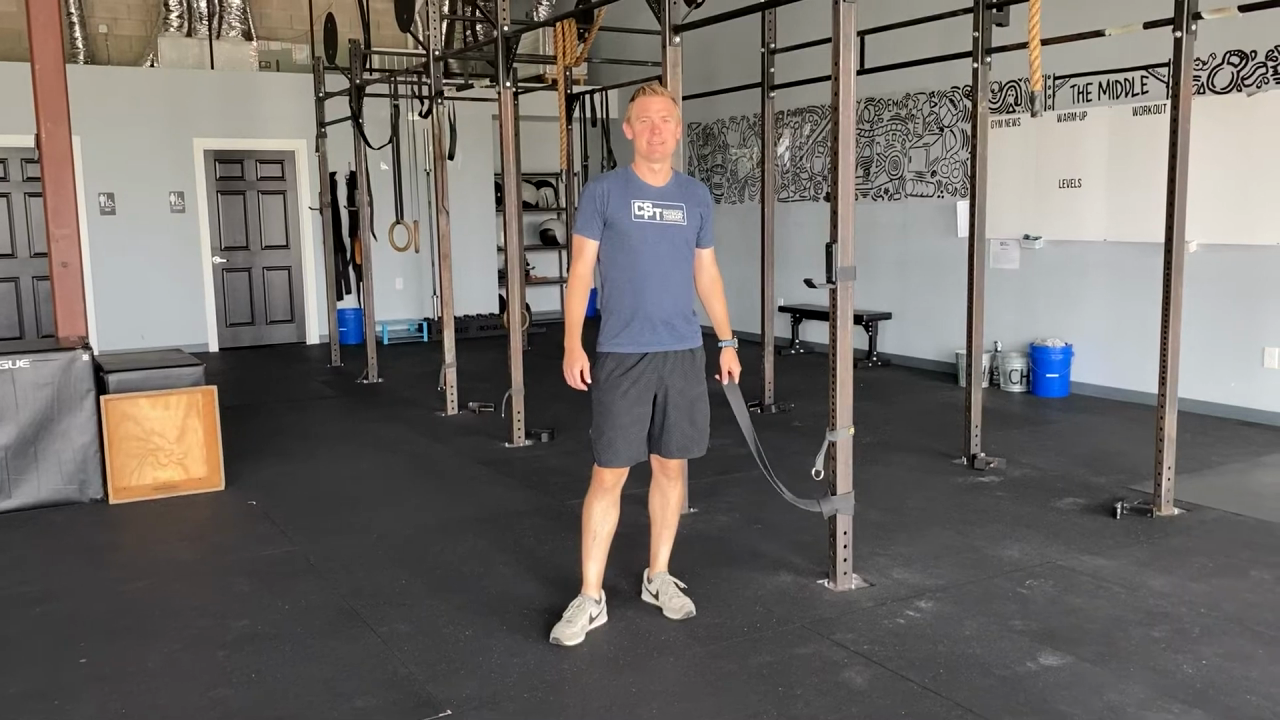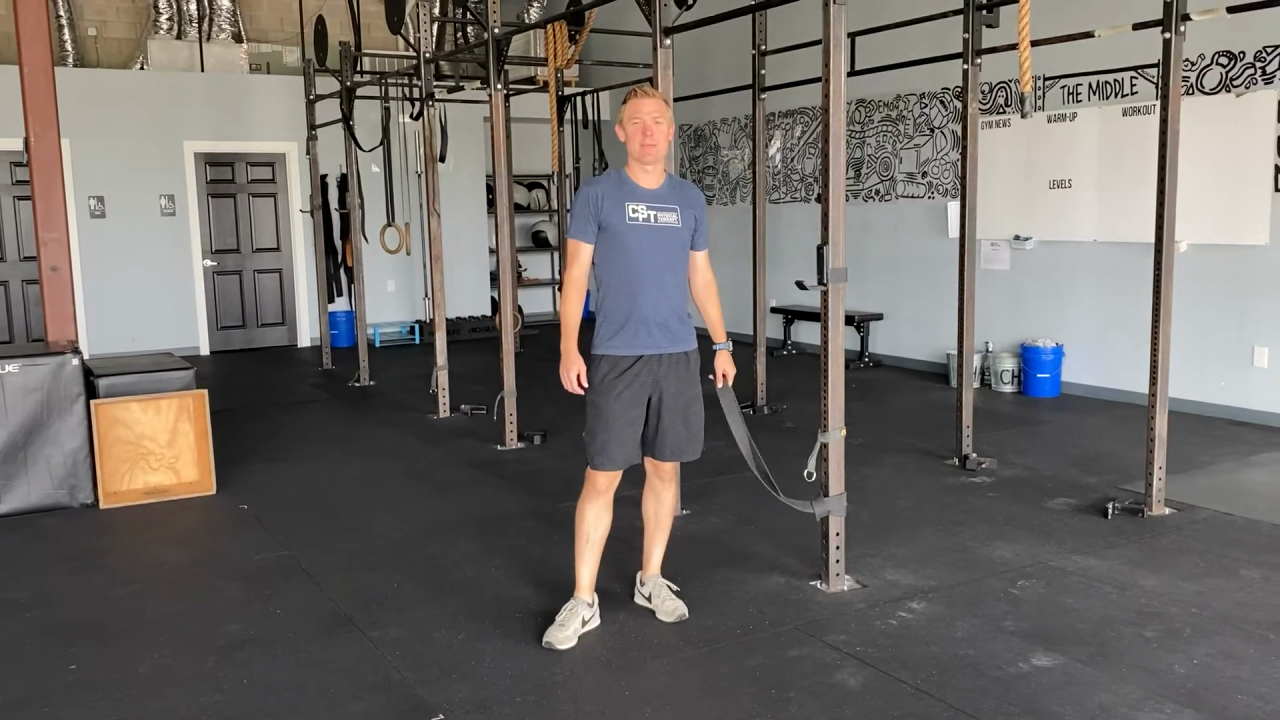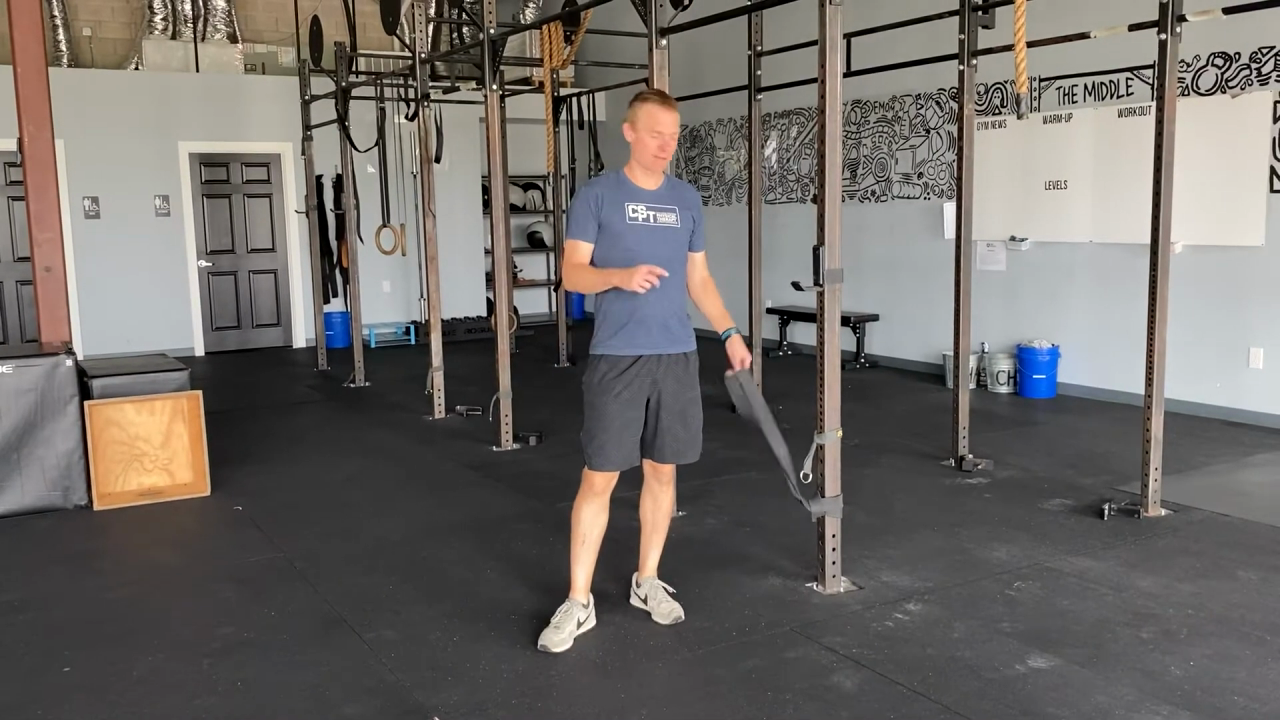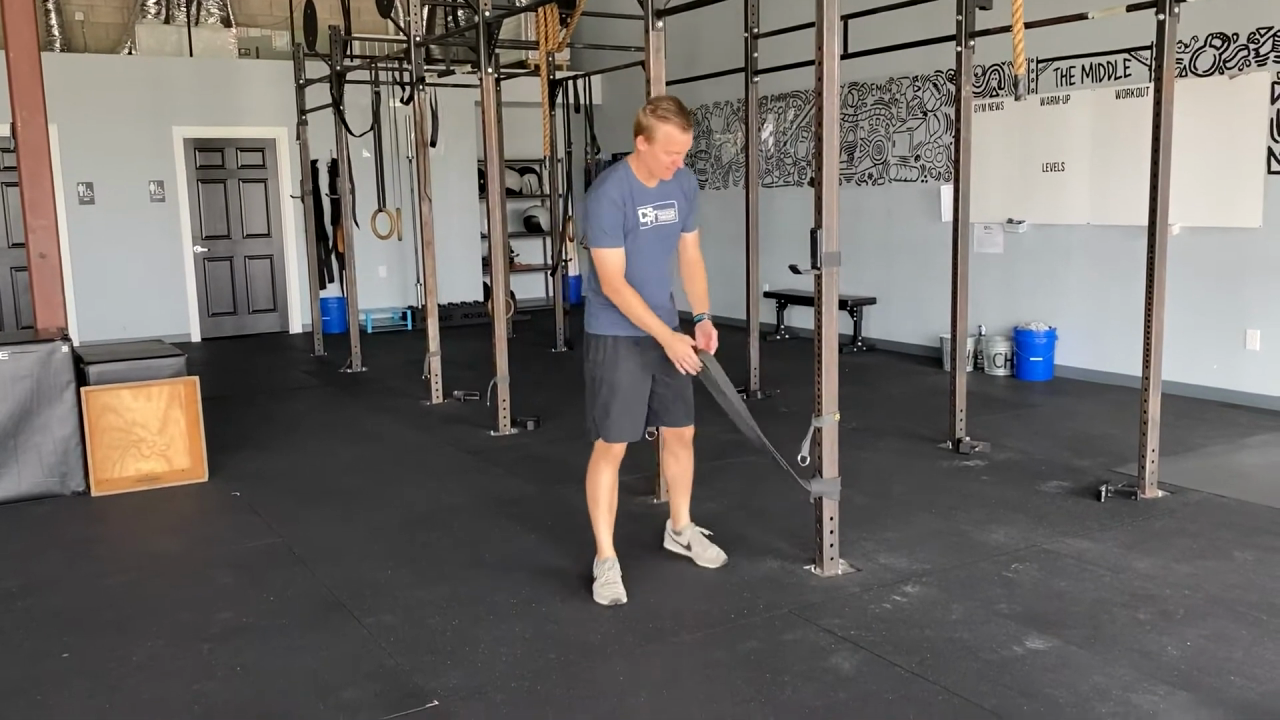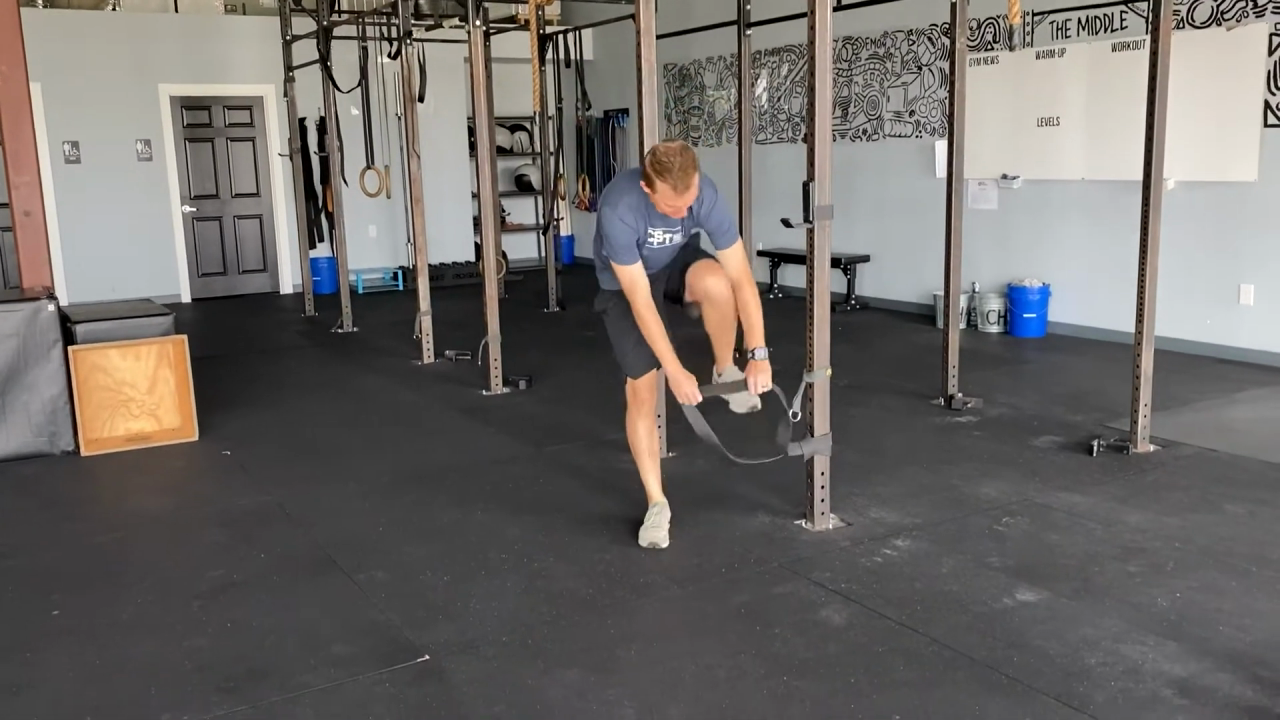
dt=1s
person 1, frame 1
left shoulder: (696, 195)
right shoulder: (603, 191)
right elbow: (581, 271)
left wrist: (727, 342)
right wrist: (572, 345)
left hip: (684, 353)
right hip: (622, 355)
left knee: (670, 466)
right knee: (608, 474)
left ankle: (659, 576)
right ankle: (590, 598)
person 1, frame 2
left shoulder: (689, 198)
right shoulder: (597, 194)
right elbow: (575, 275)
left wrist: (722, 344)
right wrist: (569, 349)
left hip: (678, 355)
right hip: (616, 357)
left knee: (664, 469)
right knee: (602, 477)
left ankle: (651, 579)
right ankle: (583, 600)
person 1, frame 3
left shoulder: (687, 199)
right shoulder: (597, 194)
right elbow: (572, 272)
left wrist: (729, 332)
right wrist: (620, 275)
left hip: (677, 356)
right hip: (616, 357)
left knee: (662, 471)
right knee: (599, 477)
left ankle: (647, 580)
right ankle: (578, 601)
person 1, frame 4
left shoulder: (684, 184)
right shoulder: (608, 194)
right elbow: (614, 284)
left wrist: (702, 318)
right wrist: (668, 337)
left hip: (666, 333)
right hip: (617, 338)
left knee: (680, 434)
right knee: (611, 447)
left ankle: (680, 528)
right ankle: (606, 560)
person 1, frame 5
left shoulder: (708, 196)
right shoulder: (618, 208)
left elbow: (742, 278)
right elbow: (640, 300)
left wrist: (759, 356)
right wrist: (676, 372)
left hip: (676, 263)
right hip: (624, 284)
left knee: (715, 280)
right knee: (642, 388)
left ankle: (725, 372)
right ankle: (657, 503)
